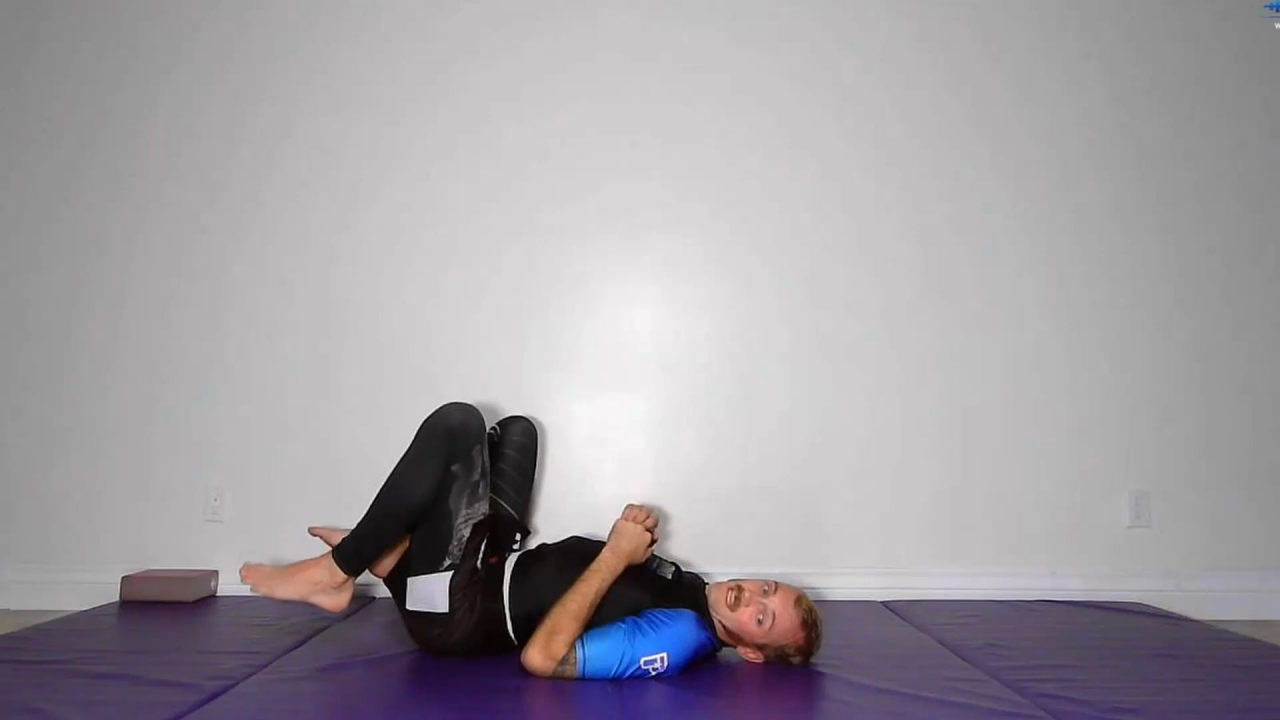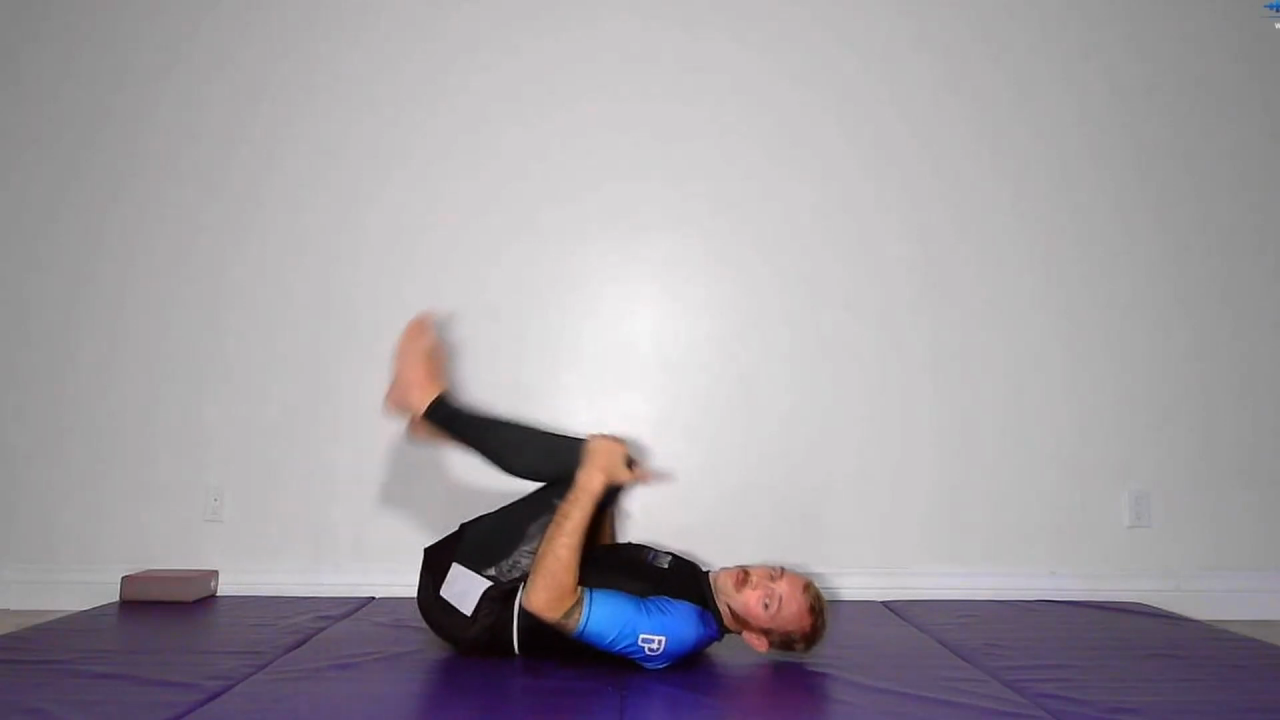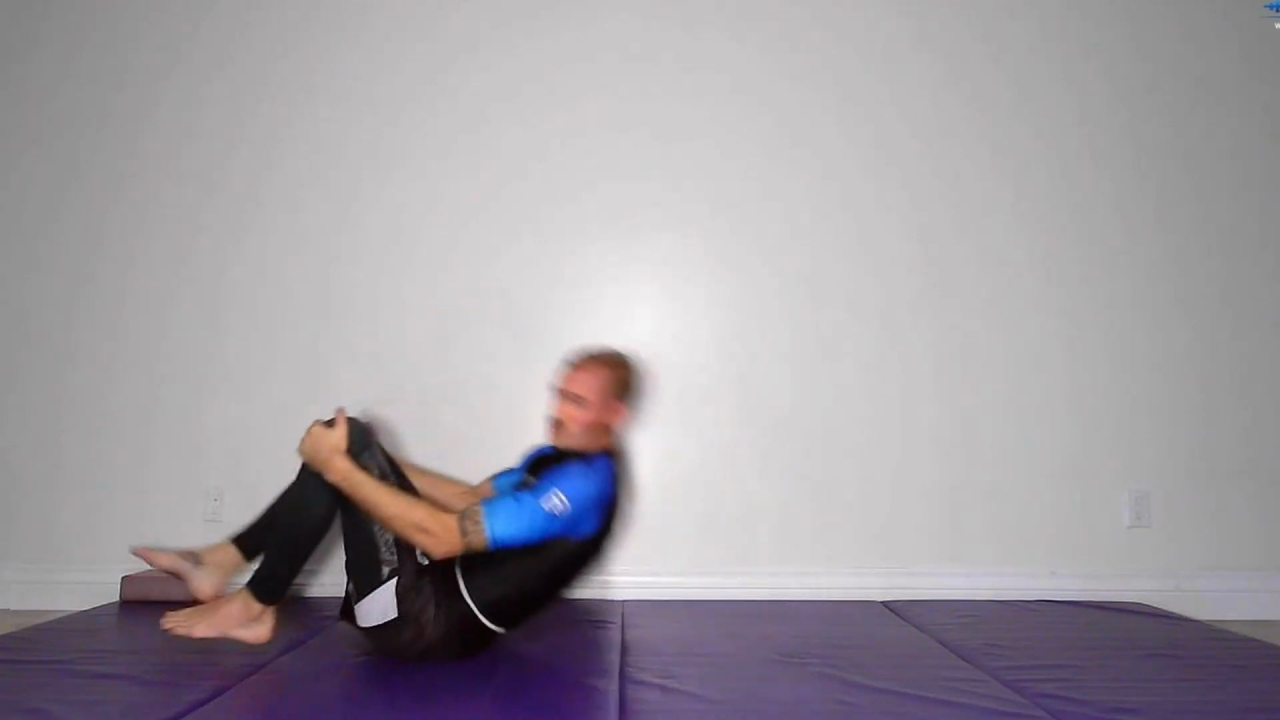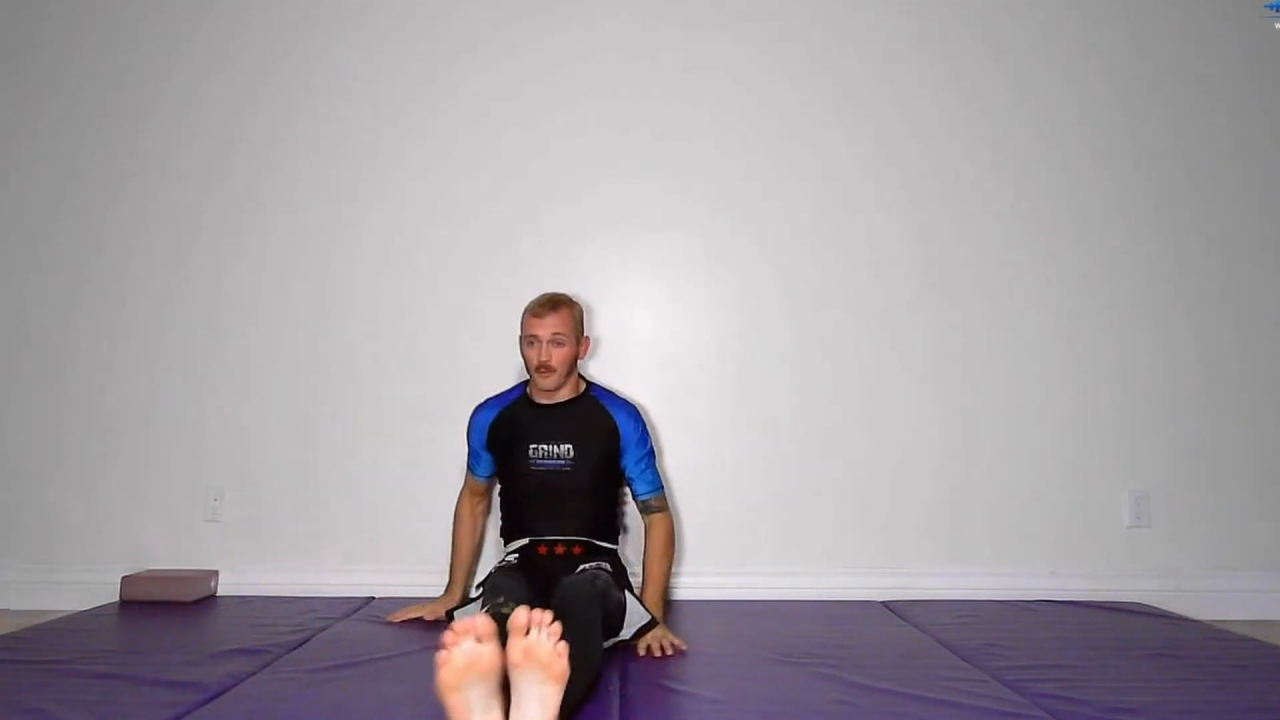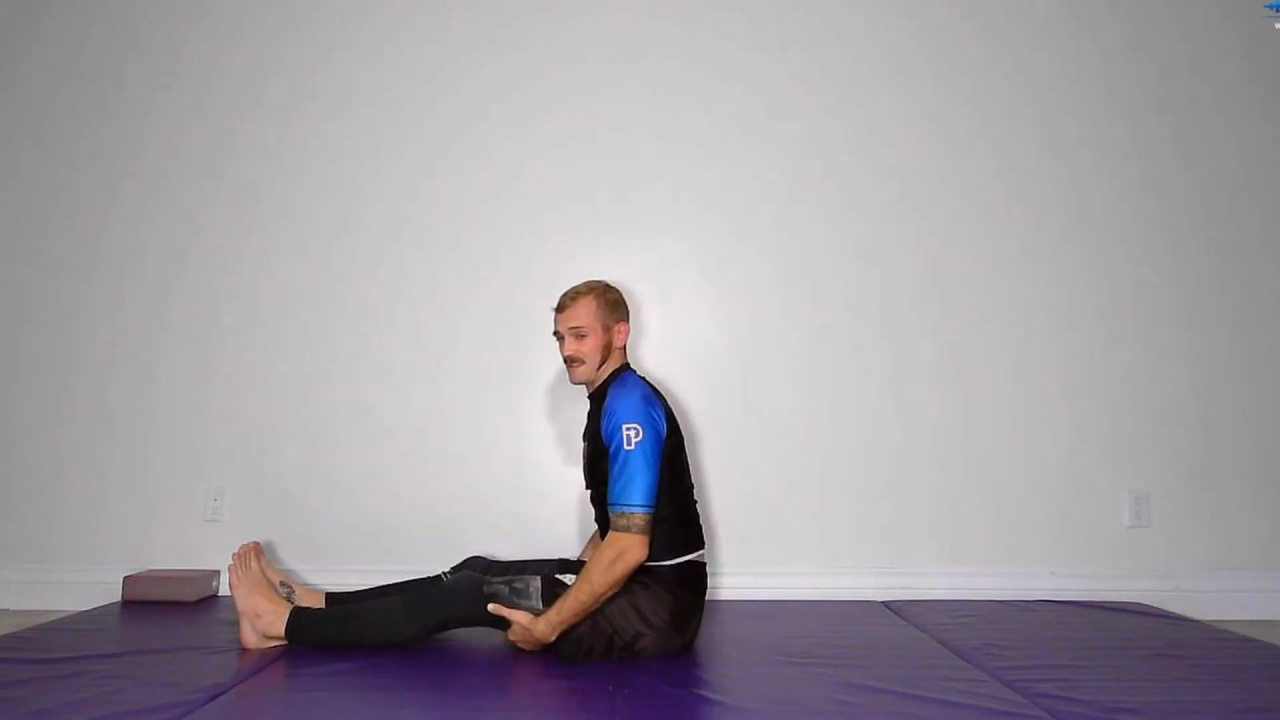
dt=1s
person 1, frame 1
left shoulder: (677, 643)
right shoulder: (694, 590)
left elbow: (541, 657)
left wrist: (616, 556)
right wrist: (632, 540)
left hip: (458, 611)
right hip: (499, 567)
left knee: (457, 425)
right knee: (516, 429)
left ankle: (338, 570)
right ankle: (392, 550)
person 1, frame 2
left shoulder: (676, 632)
right shoulder: (691, 582)
left elbow: (543, 601)
right elbow: (601, 561)
left wrist: (592, 483)
right wrist: (603, 478)
left hip: (470, 614)
right hip: (494, 585)
left knee: (589, 473)
right knee: (599, 462)
left ankle: (428, 401)
right ankle: (436, 409)
person 1, frame 3
left shoulder: (583, 485)
right shoulder: (557, 457)
left elbow: (440, 537)
right elbow: (475, 500)
left wrist: (340, 468)
right wrist: (380, 466)
left hip: (432, 622)
right hip: (448, 591)
left knee: (340, 456)
right knee: (348, 445)
left ankle: (254, 609)
right ankle: (227, 560)
person 1, frame 4
left shoulder: (619, 418)
right shoulder: (491, 417)
left elbow: (657, 515)
right elbow: (474, 500)
left wrist: (653, 617)
right wrist: (453, 595)
left hip: (592, 567)
right hip: (521, 565)
left knee: (579, 597)
right knee: (502, 608)
person 1, frame 5
left shoulder: (629, 404)
right shoulder: (613, 402)
left elbow: (629, 546)
left wrist: (547, 626)
right wrist: (564, 582)
left hip: (656, 606)
right hip: (641, 591)
left knee: (469, 595)
right knee: (477, 572)
left ankle: (283, 623)
right ankle: (315, 604)
